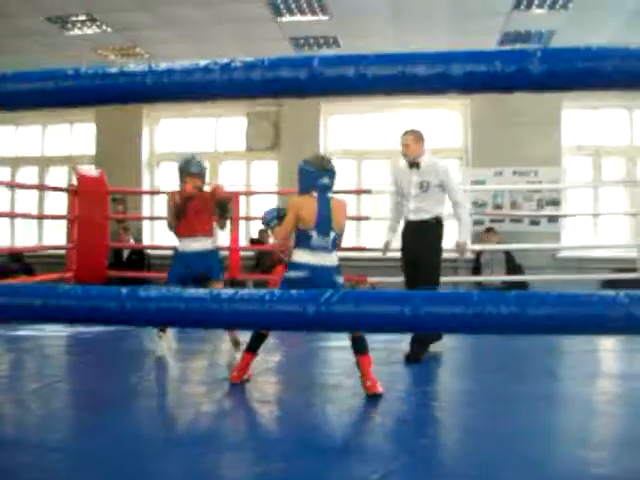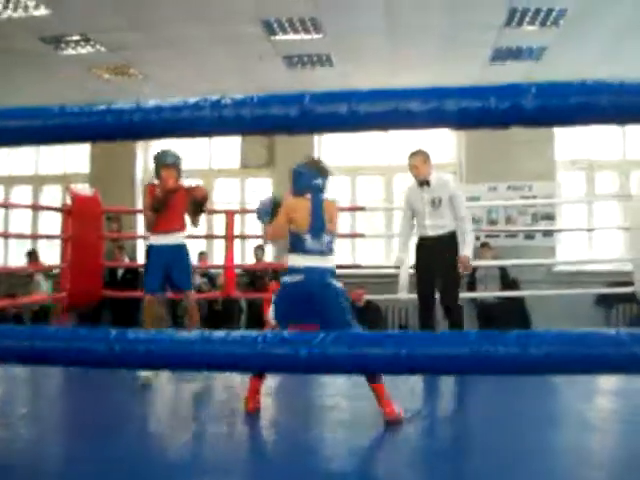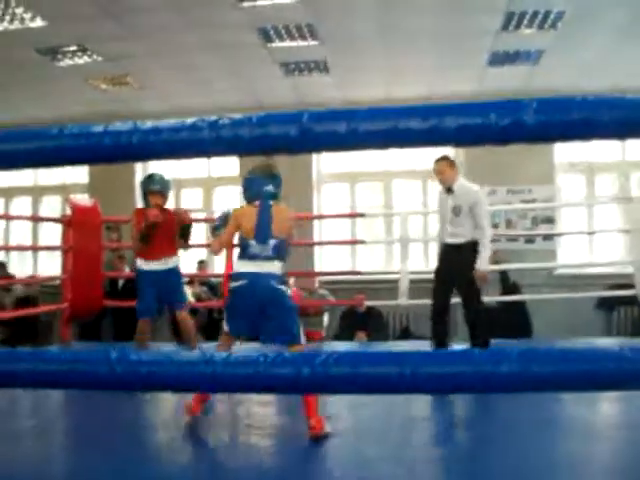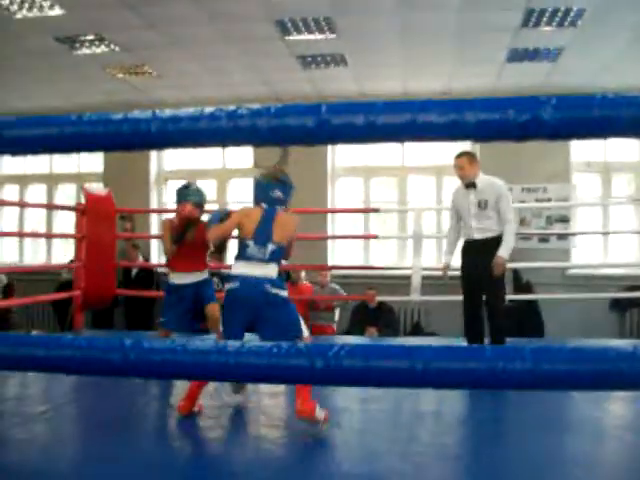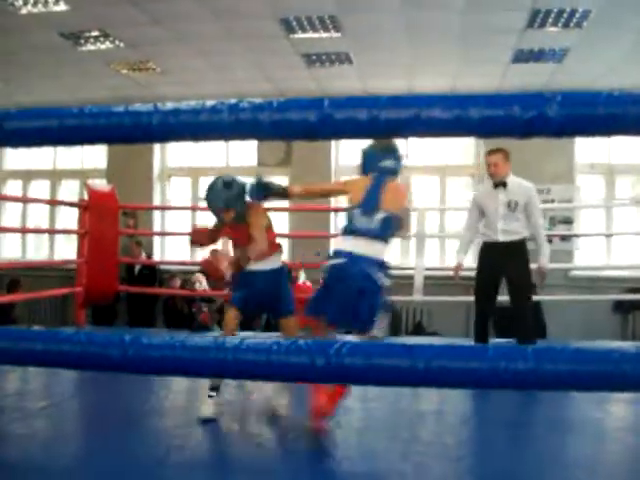
dt=0.4s
person 1, frame 1
left shoulder: (298, 202)
right shoulder: (340, 206)
left elbow: (280, 239)
left wrist: (273, 224)
left hip: (299, 273)
right hip: (329, 275)
left ankle: (240, 370)
right ankle: (369, 380)
person 1, frame 2
left shoulder: (291, 204)
right shoulder: (333, 207)
left elbow: (271, 237)
left wrist: (267, 218)
left hip: (296, 279)
right hip: (326, 281)
left ankle: (252, 398)
right ankle: (386, 405)
person 1, frame 3
left shoulder: (239, 213)
right shoulder: (287, 215)
left elbow: (216, 248)
left wrist: (220, 228)
left hip: (242, 286)
right hip: (273, 287)
left knee: (225, 343)
right knee: (297, 352)
left ankle: (199, 401)
right ankle: (315, 422)
person 1, frame 4
left shoulder: (246, 214)
right shoulder: (291, 221)
left elbow: (211, 238)
left wrist: (214, 223)
left hip: (238, 287)
right hip: (268, 288)
left ankle: (188, 402)
right ankle: (306, 404)
person 1, frame 5
left shoulder: (356, 184)
right shoulder: (400, 191)
left elbow: (309, 190)
left wrist: (273, 188)
left hip: (341, 263)
right hip: (371, 270)
left knee: (323, 332)
left ankle: (319, 396)
right ankle: (326, 403)
person 2, frame 1
left shoulder: (210, 196)
right shoulder: (175, 197)
left elbow: (221, 222)
right elbow: (172, 225)
left wrist: (223, 205)
right wrist: (180, 204)
left hip: (207, 251)
right hip: (184, 253)
left ankle: (236, 345)
right ankle: (162, 333)
person 2, frame 2
left shoulder: (184, 191)
right shoulder: (150, 190)
left elbow: (195, 221)
right elbow: (149, 224)
left wrist: (200, 203)
right wrist: (161, 196)
left hip: (178, 247)
right hip: (156, 248)
left knee: (190, 298)
right knee: (150, 299)
person 2, frame 3
left shoulder: (173, 215)
right shoulder: (138, 215)
left elbow: (183, 244)
right elbow: (136, 248)
left wrist: (185, 227)
right wrist: (146, 229)
left hip: (170, 271)
right hip: (147, 273)
left knee: (184, 318)
right knee: (144, 322)
person 2, frame 4
left shoulder: (205, 226)
right shoulder: (169, 225)
right elbow: (169, 254)
right wrist: (180, 228)
left hip: (201, 282)
right hip: (177, 286)
left knee: (213, 315)
right knee: (165, 335)
person 2, frame 5
left shoulder: (255, 212)
right shoulder: (225, 217)
left elbow: (262, 246)
right elbow: (215, 233)
left wrist: (233, 262)
right wrist: (205, 235)
left hip: (273, 274)
right hip: (244, 274)
left knee: (289, 332)
right knee: (229, 327)
left ankle: (281, 387)
right ankle: (213, 394)
person 3, frame 1
left shoulder: (439, 168)
right shoulder: (399, 172)
left elbow: (459, 202)
left wrist: (463, 235)
right wrist: (390, 235)
left hip: (429, 229)
right hip: (410, 230)
left knee: (427, 286)
right knee: (413, 286)
left ankle: (420, 344)
right ankle: (431, 331)
person 3, frame 2
left shoulder: (448, 184)
right shoulder: (411, 192)
left elbow: (463, 218)
right elbow: (406, 225)
left wrist: (465, 251)
right wrist: (400, 255)
left hip: (446, 244)
right hip: (424, 246)
left knee: (449, 298)
right knee: (425, 301)
person 3, frame 3
left shoulder: (474, 192)
right shoulder: (442, 195)
left elbow: (485, 229)
left wrist: (482, 264)
right wrist: (439, 259)
left hip: (466, 252)
right hip: (447, 252)
left knee: (472, 305)
right knee: (439, 305)
left ankle: (481, 350)
right ankle: (440, 350)
person 3, frame 4
left shoulder: (497, 186)
right shoulder: (457, 194)
left elbow: (509, 222)
right elbow: (454, 227)
left wrist: (503, 253)
right wrist: (447, 258)
left hip: (493, 247)
right hip: (470, 249)
left knee: (495, 302)
right knee: (471, 303)
left ankle: (497, 346)
right ankle: (475, 347)
person 3, frame 5
left shoulder: (526, 189)
right shoulder: (480, 194)
left elbow: (537, 224)
right elbow: (470, 227)
left wrist: (543, 258)
right wrist: (460, 257)
left hip: (516, 251)
right hip: (490, 251)
left knee: (522, 304)
right knee: (483, 303)
left ankle: (528, 347)
right ankle: (480, 346)
